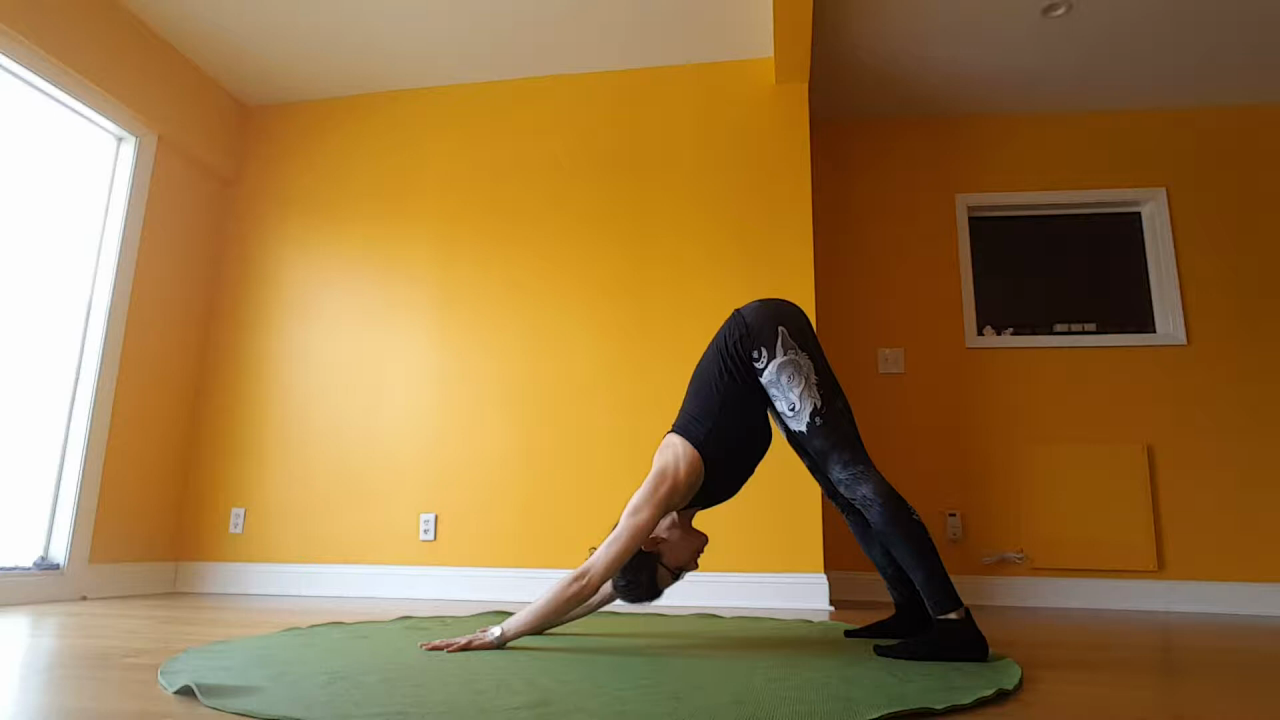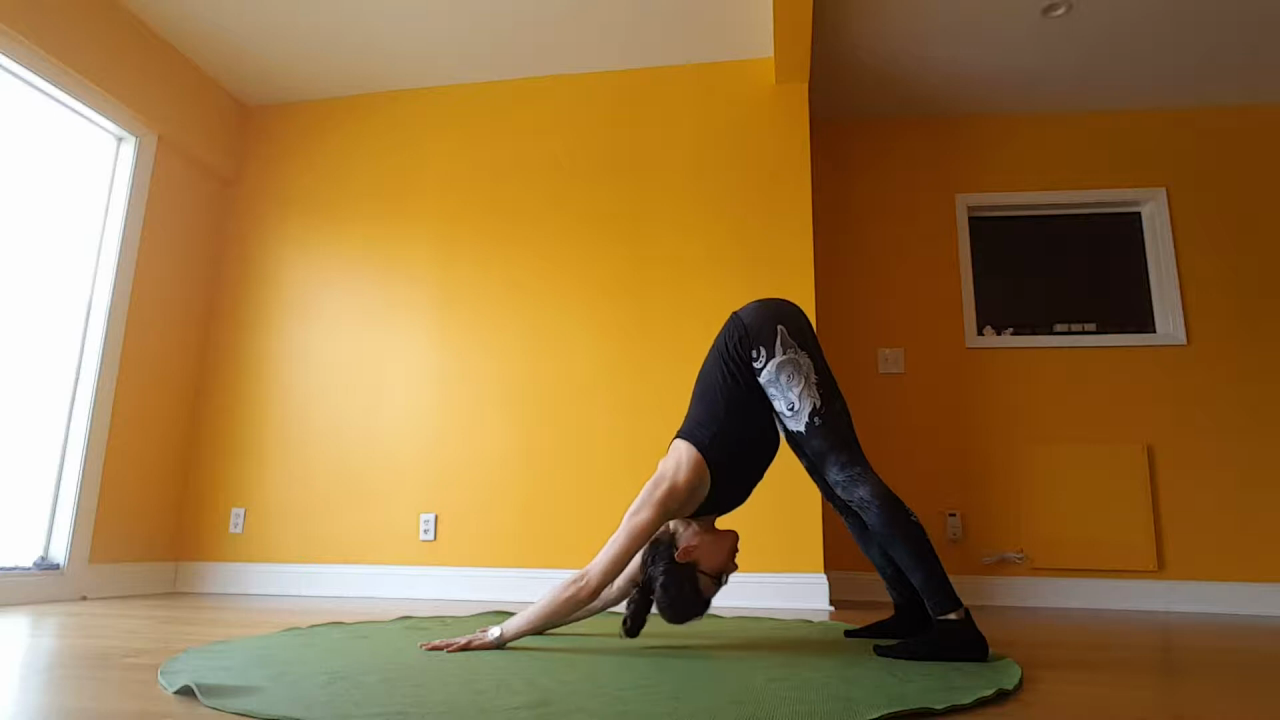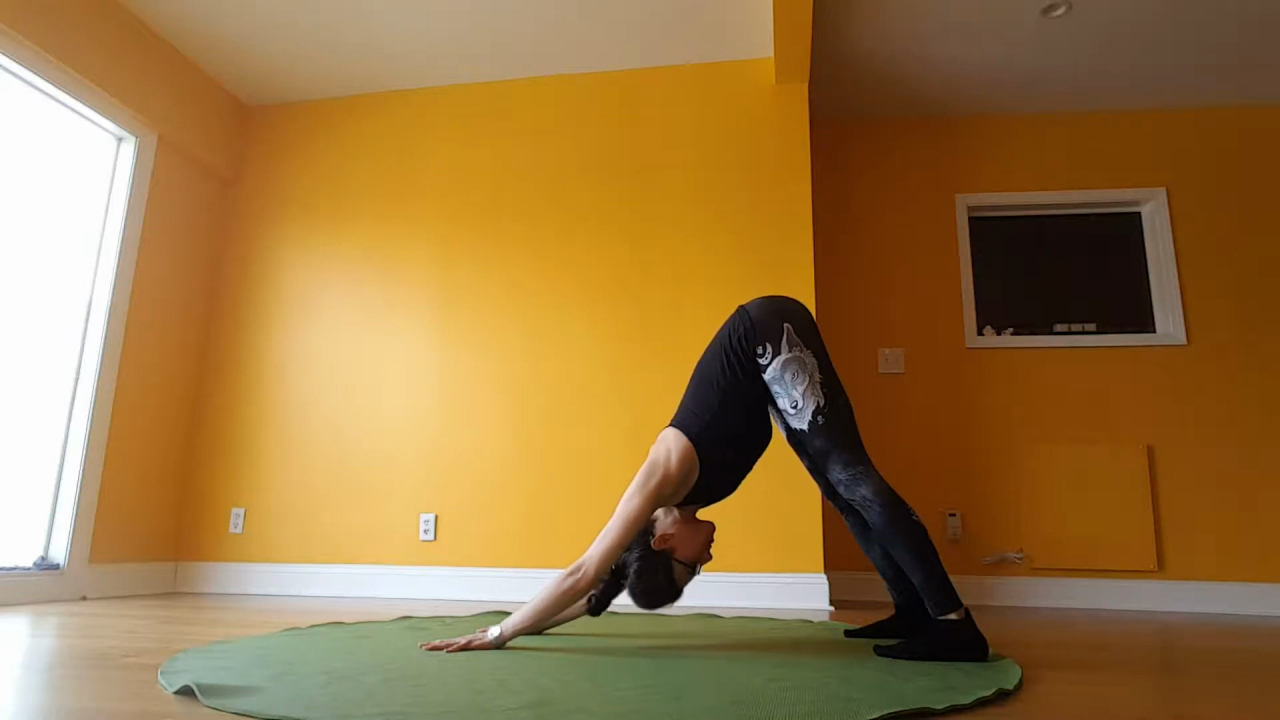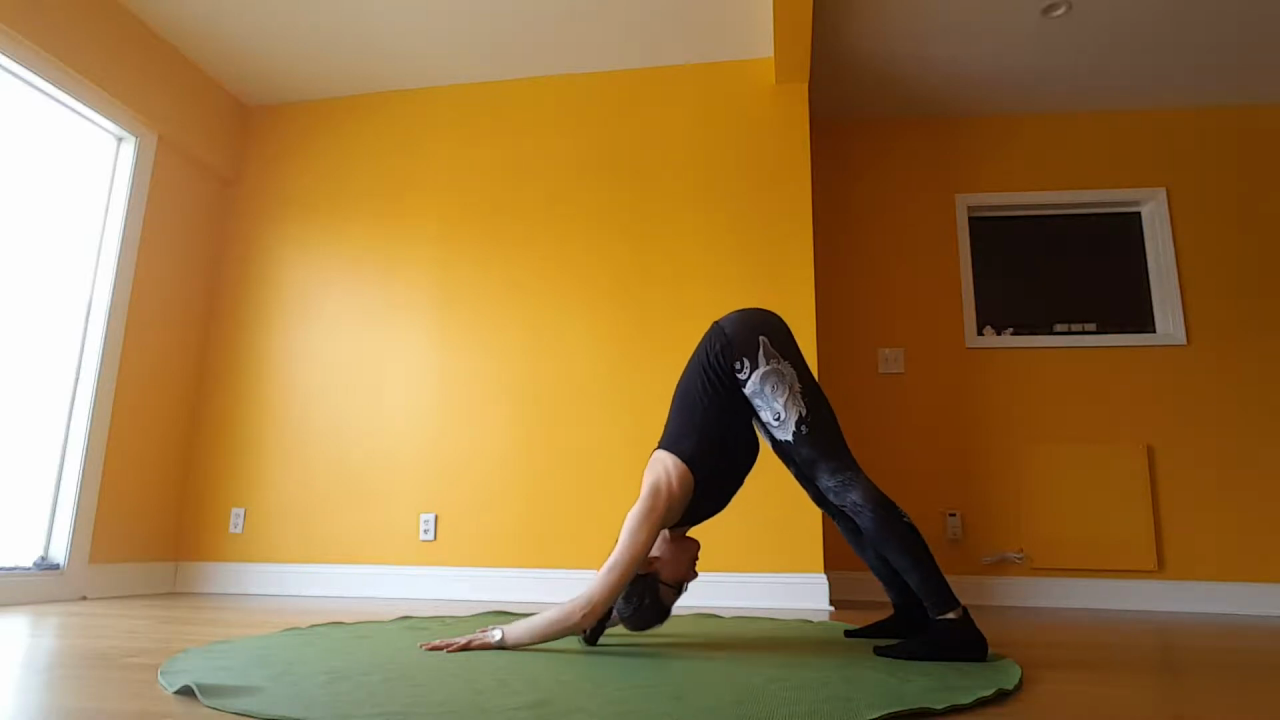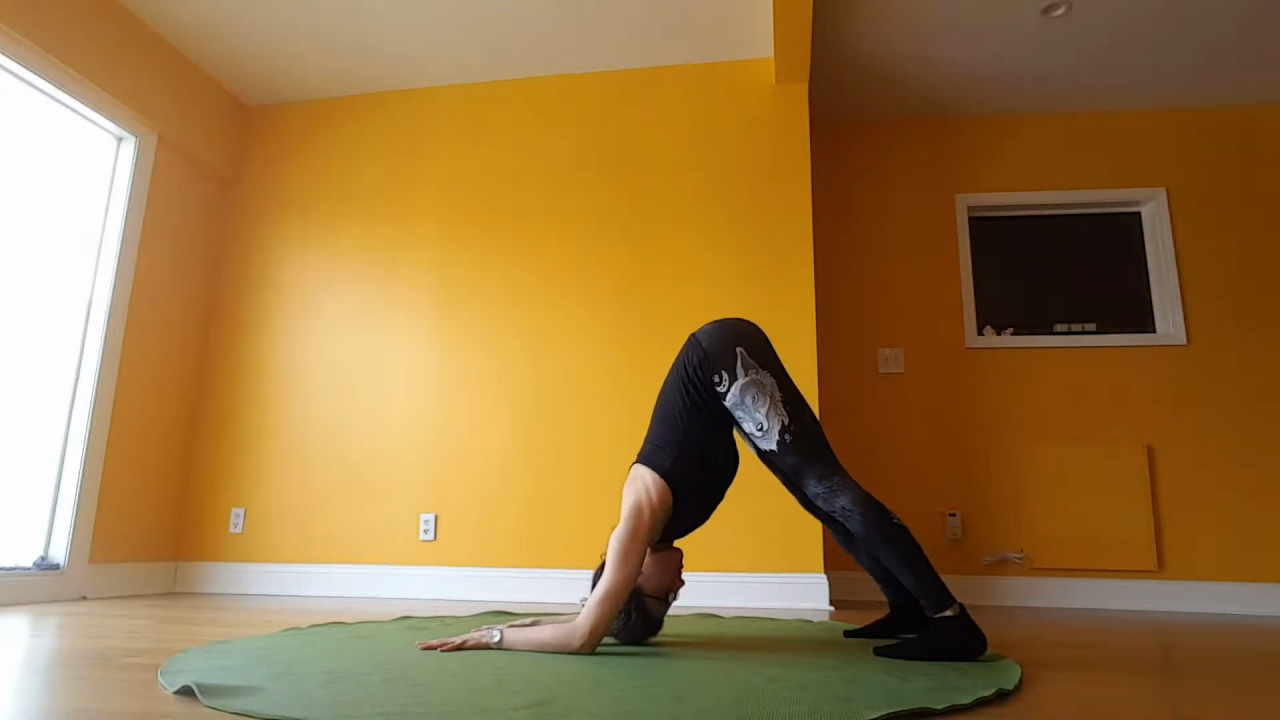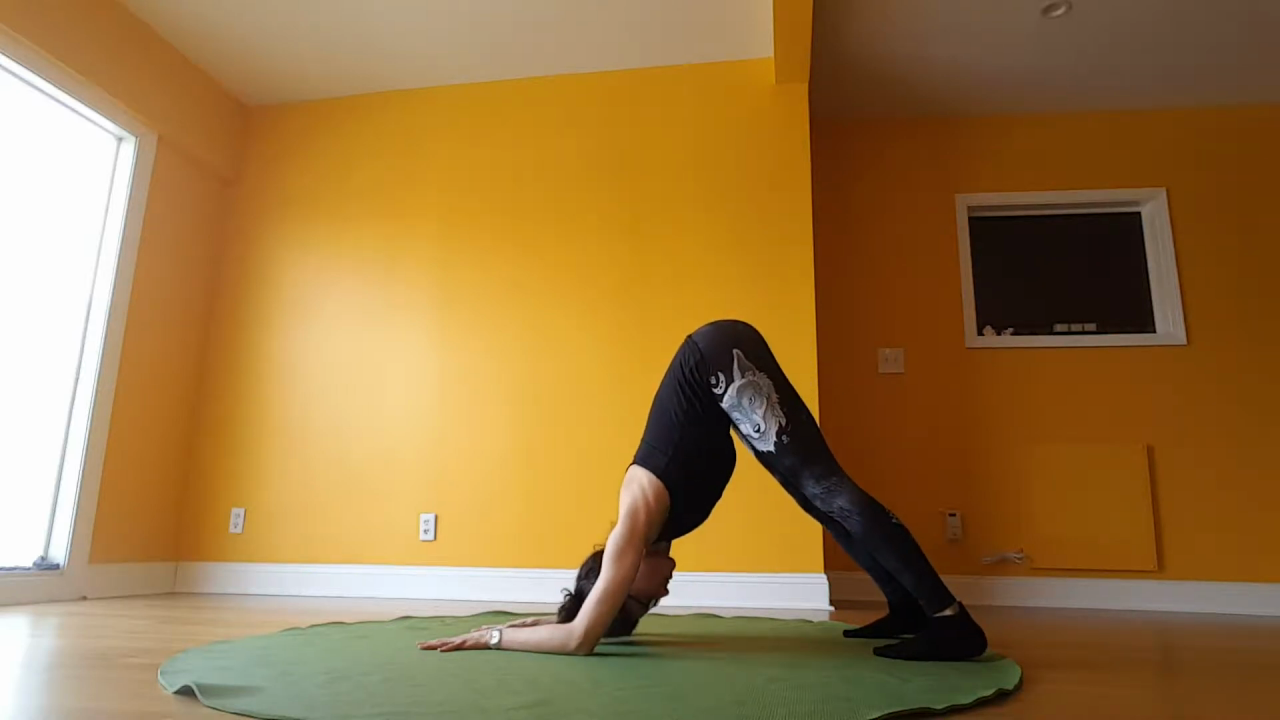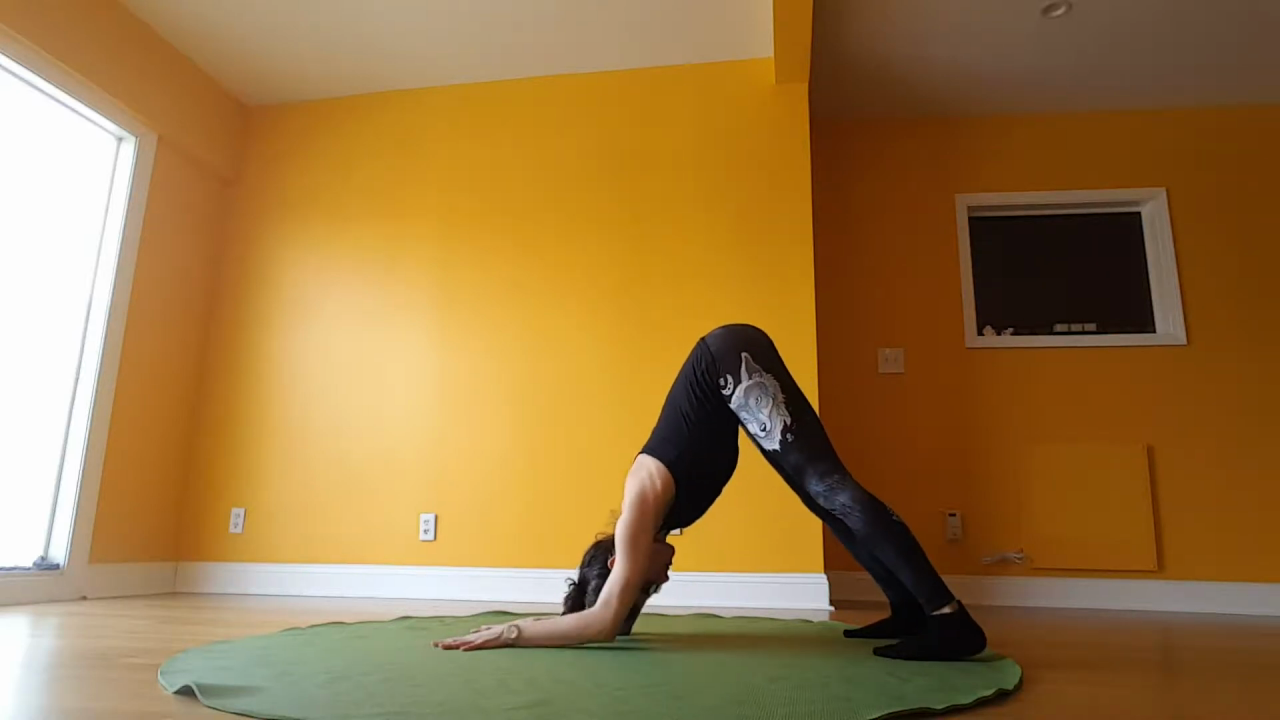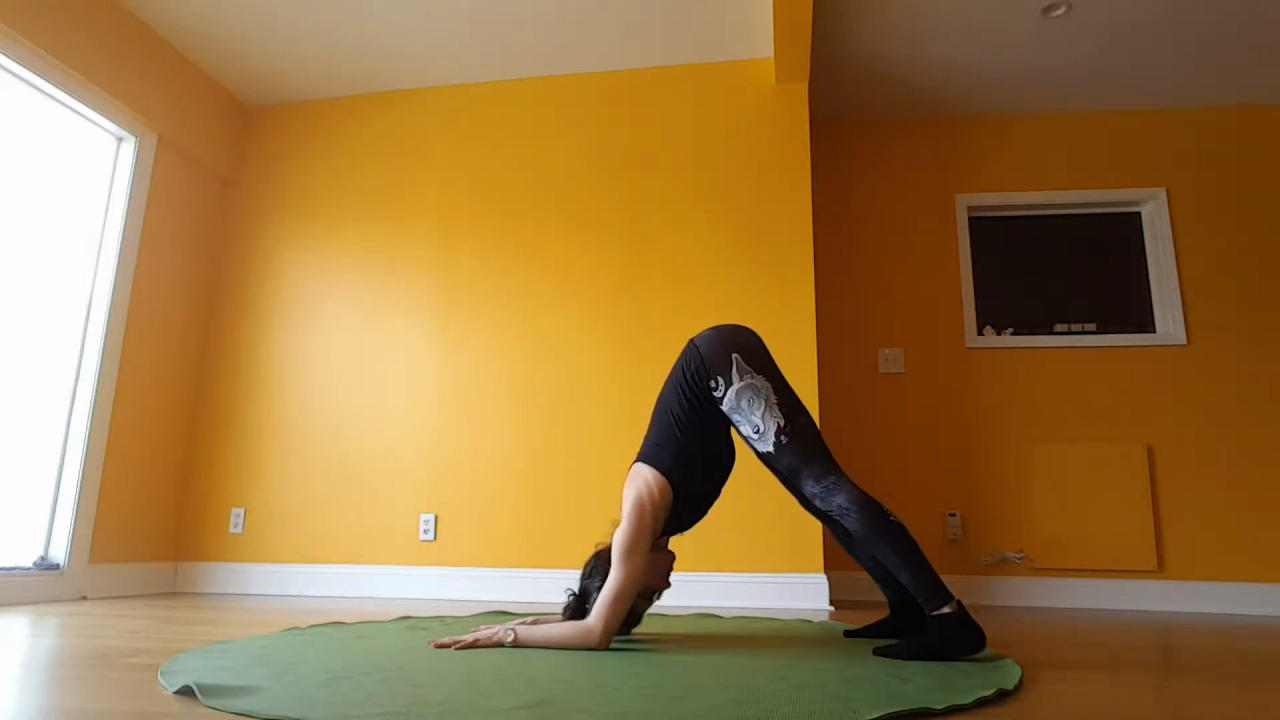
dt=0.5s
person 1, frame 1
left shoulder: (669, 487)
right shoulder: (674, 491)
left elbow: (586, 579)
right elbow: (602, 583)
left wrist: (499, 634)
right wrist: (535, 622)
left hip: (766, 337)
right hip: (764, 348)
left knee: (851, 477)
right knee: (843, 485)
left ankle: (952, 621)
right ankle: (915, 608)
person 1, frame 2
left shoulder: (673, 493)
left elbow: (586, 586)
right elbow: (606, 590)
right wrist: (524, 626)
left hip: (764, 336)
right hip: (764, 348)
left knee: (847, 479)
right knee: (844, 487)
left ankle: (952, 622)
right ankle: (915, 609)
person 1, frame 3
left shoulder: (664, 480)
right shoulder: (671, 490)
left elbow: (582, 576)
right elbow: (592, 582)
right wrist: (531, 624)
left hip: (769, 335)
right hip: (767, 349)
left knee: (850, 479)
right knee: (842, 486)
left ankle: (953, 623)
right ankle: (914, 609)
person 1, frame 4
left shoulder: (660, 502)
right shoulder: (665, 504)
left elbow: (588, 609)
right elbow: (595, 608)
left wrist: (498, 637)
right wrist: (513, 628)
left hip: (747, 347)
right hip: (747, 358)
left knee: (838, 484)
right knee: (833, 490)
left ankle: (950, 621)
right ankle: (914, 609)
person 1, frame 5
left shoulder: (638, 523)
right shoulder: (649, 526)
left elbow: (584, 636)
right elbow: (592, 617)
left wrist: (496, 636)
right wrist: (525, 622)
left hip: (725, 359)
right hip: (724, 366)
left knee: (827, 489)
right knee: (822, 494)
left ankle: (948, 619)
right ankle: (909, 606)
person 1, frame 6
left shoulder: (636, 522)
right shoulder: (646, 524)
left elbow: (579, 639)
right elbow: (584, 617)
left wrist: (493, 635)
right wrist: (533, 621)
left hip: (721, 359)
right hip: (722, 364)
left knee: (825, 490)
right knee: (820, 495)
left ankle: (948, 619)
right ankle: (908, 605)
person 1, frame 7
left shoulder: (640, 508)
right shoulder: (647, 513)
left elbow: (605, 623)
right elbow: (604, 611)
left wrist: (512, 632)
right wrist: (530, 620)
left hip: (732, 363)
right hip: (730, 371)
left knee: (828, 487)
right knee: (823, 495)
left ankle: (947, 618)
right ankle: (909, 608)
person 1, frame 8
left shoulder: (639, 519)
right shoulder: (645, 524)
left elbow: (598, 633)
right elbow: (599, 615)
left wrist: (509, 634)
right wrist: (523, 622)
left hip: (723, 362)
right hip: (723, 368)
left knee: (823, 488)
right knee: (820, 494)
left ankle: (946, 616)
right ankle: (909, 606)
